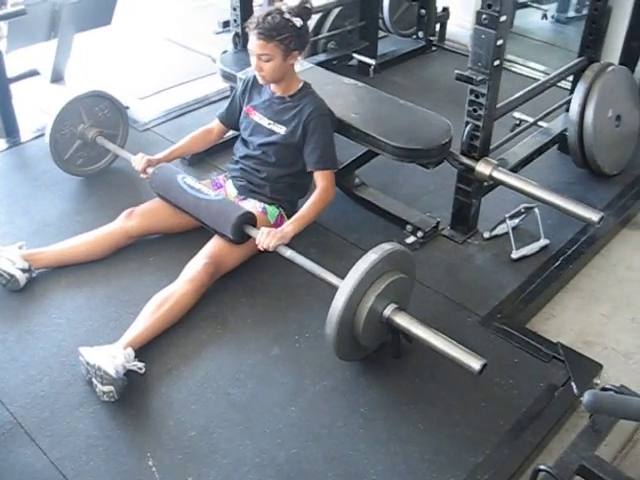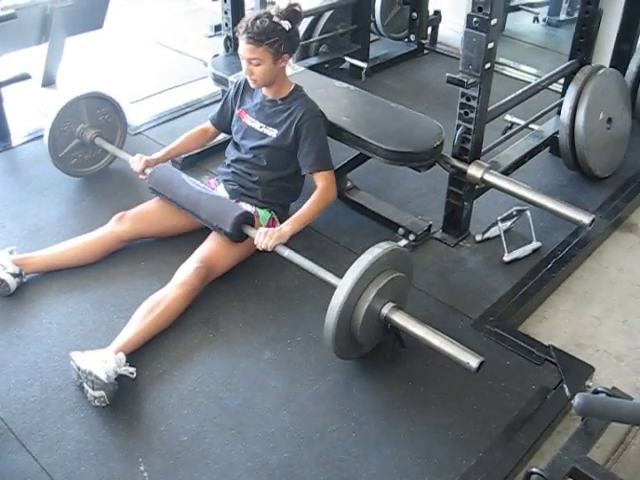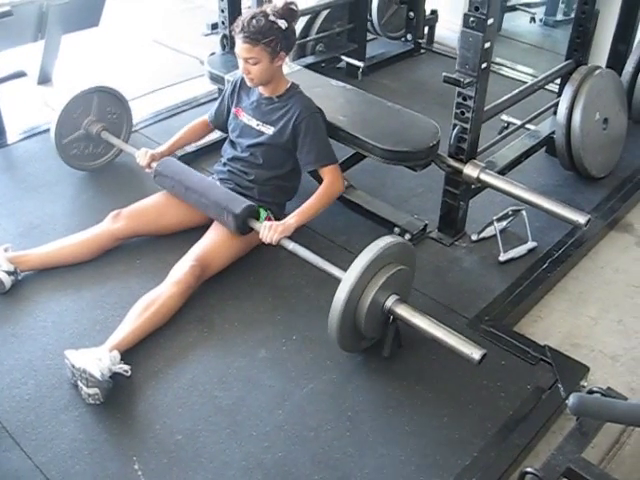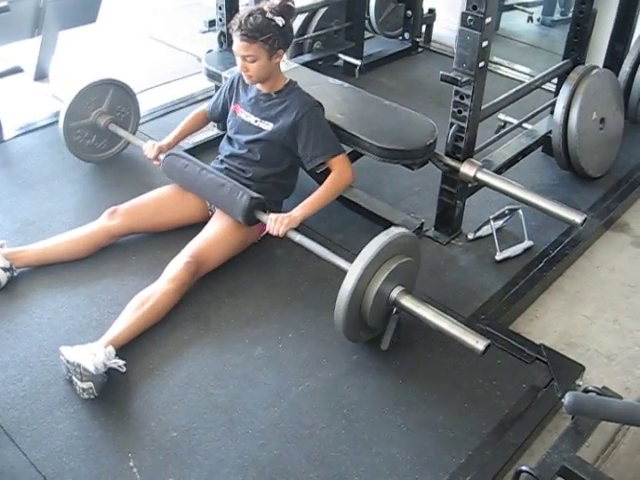
dt=0.2s
person 1, frame 1
left shoulder: (312, 112)
right shoulder: (251, 85)
left elbow: (325, 187)
right elbow: (213, 131)
left wrist: (288, 230)
right wrist: (159, 159)
left hip: (266, 205)
right hip: (227, 184)
left knee: (203, 267)
right knee: (132, 219)
left ankle: (119, 355)
person 1, frame 2
left shoulder: (304, 115)
right shoulder: (242, 88)
left elbow: (327, 187)
right elbow: (208, 130)
left wrist: (285, 230)
right wrist: (157, 158)
left hip: (258, 209)
right hip: (218, 188)
left knee: (194, 271)
right knee: (123, 223)
left ankle: (110, 359)
person 1, frame 3
left shoulder: (302, 112)
right shoulder: (240, 86)
left elbow: (334, 181)
right elbow: (207, 123)
left wrist: (290, 223)
right wrist: (161, 151)
left hip: (255, 207)
right hip: (215, 185)
left knee: (190, 270)
right knee: (118, 221)
left ankle: (105, 358)
person 1, frame 4
left shoulder: (302, 109)
right shoulder: (239, 83)
left elbow: (343, 171)
right elbow: (205, 112)
left wrist: (296, 214)
right wrist: (167, 143)
left knee: (184, 266)
right knee: (115, 217)
left ankle: (100, 354)
